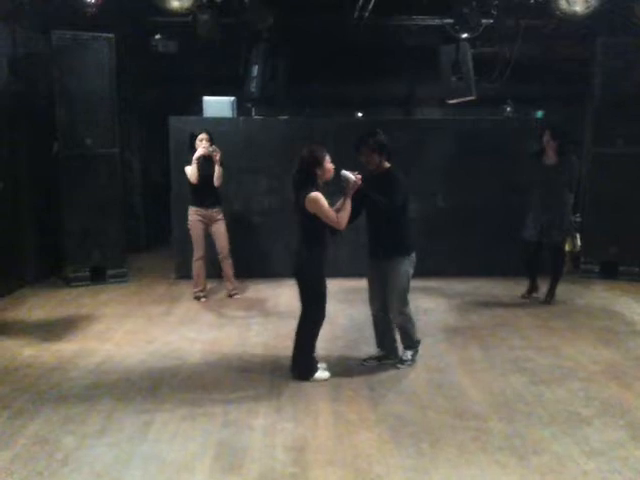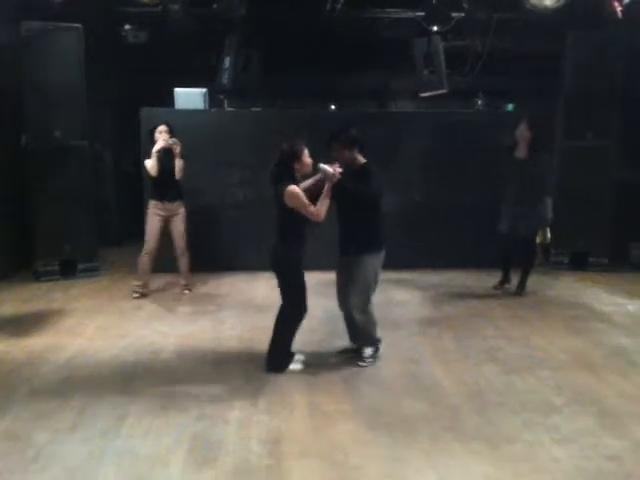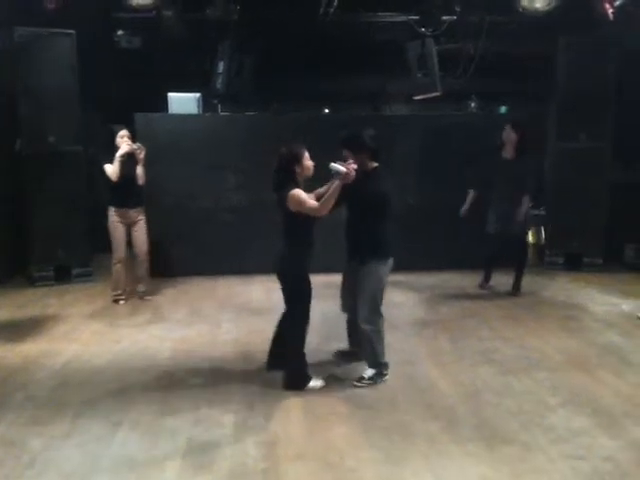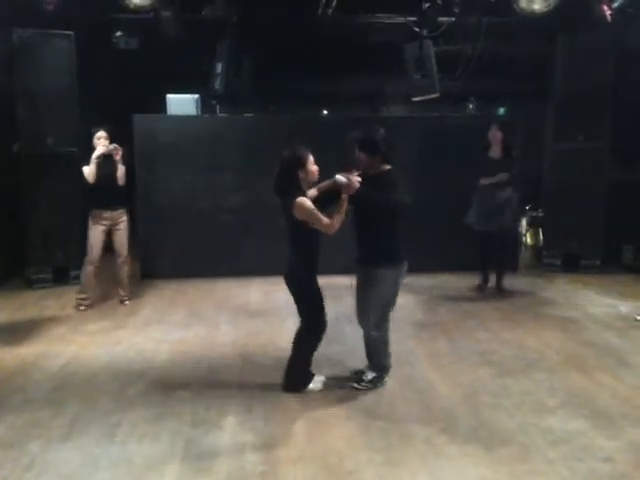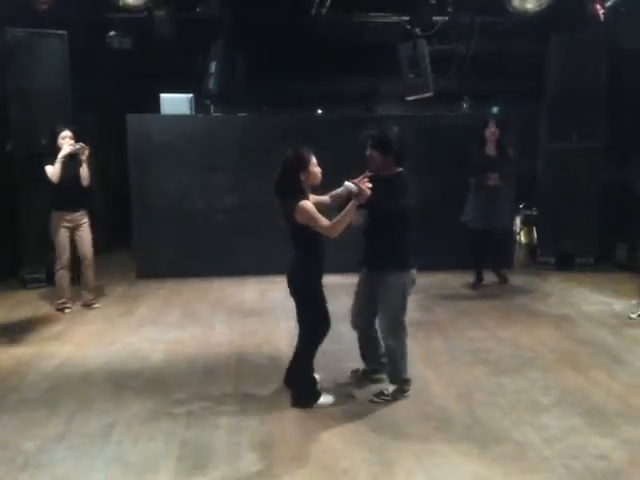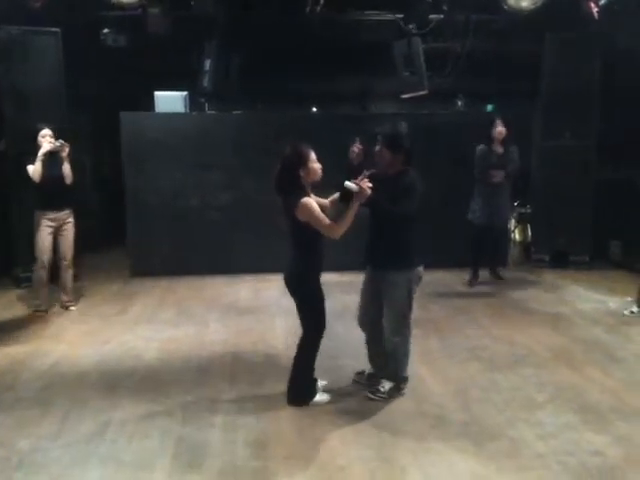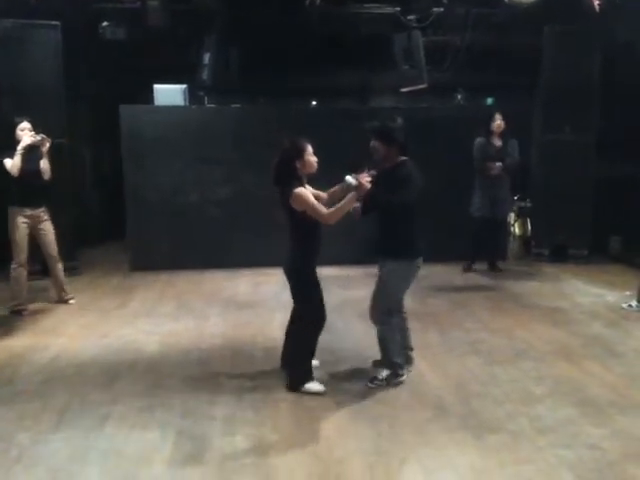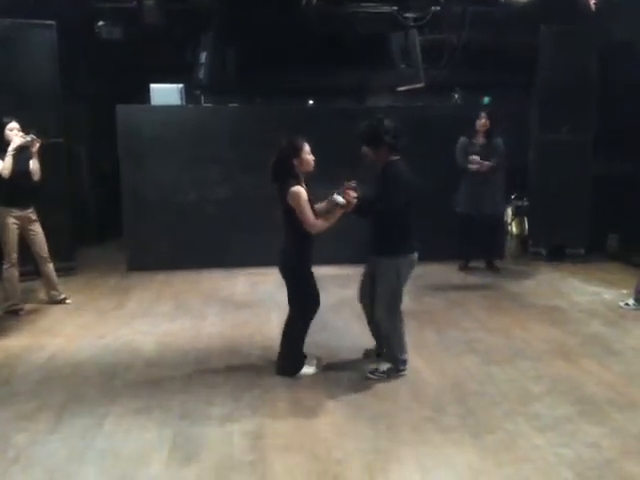
dt=0.5s
person 1, frame 1
left shoulder: (395, 180)
right shoulder: (368, 180)
left elbow: (390, 208)
right elbow: (356, 211)
left wrist: (362, 190)
left hip: (399, 254)
right hip: (376, 254)
left knee: (397, 307)
right knee: (378, 307)
left ankle: (411, 347)
right ankle: (387, 350)
person 1, frame 2
left shoulder: (369, 175)
right shoulder: (345, 176)
left elbow: (367, 199)
left wrist: (339, 182)
left hip: (369, 250)
right hip: (347, 248)
left knee: (359, 301)
right knee: (345, 301)
left ankle: (372, 344)
right ankle: (358, 343)
person 1, frame 3
left shoulder: (378, 180)
right shoulder: (358, 180)
left elbow: (376, 197)
right elbow: (338, 201)
left wrist: (350, 182)
left hip: (376, 258)
right hip: (357, 255)
left knee: (369, 314)
right knee: (351, 307)
left ankle: (379, 368)
right ankle: (357, 348)
person 1, frame 4
left shoulder: (391, 181)
right shoulder: (365, 179)
left elbow: (394, 206)
left wrist: (358, 193)
left hip: (388, 263)
right hip: (367, 260)
left knee: (376, 319)
right knee: (365, 317)
left ankle: (378, 370)
right ankle: (375, 365)
person 1, frame 5
left shoulder: (402, 184)
right shoulder: (376, 180)
left elbow: (395, 212)
right elbow: (372, 213)
left wrist: (368, 198)
left hip: (396, 269)
right hip: (373, 264)
left knee: (391, 328)
right knee: (360, 319)
left ankle: (399, 383)
right ankle: (374, 367)
person 1, frame 6
left shoulder: (410, 182)
right shoulder: (378, 177)
left elbow: (399, 216)
right elbow: (347, 197)
left wrist: (370, 198)
right wrist: (355, 167)
left hip: (402, 267)
right hip: (377, 263)
left knee: (395, 326)
right knee: (368, 320)
left ankle: (396, 380)
right ankle: (379, 369)
person 1, frame 7
left shoulder: (408, 174)
right shoulder: (385, 172)
left elbow: (398, 206)
right elbow: (380, 204)
left wrist: (369, 192)
right wrist: (362, 206)
left hip: (404, 255)
right hip: (391, 252)
left knee: (381, 310)
right knee: (393, 308)
left ankle: (395, 369)
right ankle: (402, 356)
person 1, frame 8
left shoulder: (397, 175)
right shoulder: (385, 171)
left elbow: (388, 211)
left wrist: (358, 205)
right wrist: (358, 200)
left hip: (398, 253)
right hip: (382, 250)
left knee: (387, 309)
right knee: (368, 299)
left ankle: (397, 362)
right ankle: (383, 347)
person 2, frame 1
left shoulder: (308, 193)
right shoulder: (313, 196)
left elbow: (329, 215)
right elbow: (339, 223)
left wrist: (346, 195)
right wrist: (350, 193)
left hip: (307, 259)
right hip: (310, 262)
left knee: (309, 312)
right knee: (315, 314)
left ankle: (303, 361)
right ankle: (304, 369)
person 2, frame 2
left shoulder: (289, 186)
right shoulder: (290, 190)
left elbow: (302, 188)
right elbow: (318, 215)
left wrist: (322, 176)
right wrist: (329, 185)
left hip: (286, 254)
right hip: (288, 257)
left knee: (290, 304)
right knee: (298, 307)
left ankle: (281, 353)
right ankle: (278, 360)
person 2, frame 3
left shoulder: (294, 191)
right shoulder: (293, 194)
left elbow: (314, 197)
right elbow: (320, 209)
left wrist: (337, 180)
right wrist: (341, 182)
left hip: (291, 262)
right hip: (295, 265)
left knee: (293, 313)
right knee: (300, 319)
left ankle: (278, 358)
right ankle: (297, 377)
person 2, frame 4
left shoulder: (298, 196)
right shoulder: (299, 203)
left elbow: (316, 191)
right elbow: (330, 227)
left wrist: (338, 181)
right wrist: (346, 195)
left hip: (300, 271)
right hip: (302, 274)
left knee: (310, 323)
right knee: (315, 325)
left ankle: (299, 374)
right ankle: (295, 379)
person 2, frame 5
left shoulder: (302, 198)
right shoulder: (301, 206)
left elbow: (328, 199)
right elbow: (331, 229)
left wrist: (351, 187)
right wrist: (356, 201)
left hip: (304, 275)
right hip: (306, 278)
left knee: (313, 327)
right knee: (314, 331)
left ankle: (296, 376)
right ankle: (305, 394)
person 2, frame 6
left shoulder: (302, 196)
right shoulder: (303, 203)
left elbow: (327, 205)
right elbow: (334, 231)
right wrist: (357, 201)
left hip: (302, 273)
right hip: (304, 276)
left knee: (314, 326)
right knee: (313, 330)
left ankle: (304, 380)
right ankle: (301, 392)
person 2, frame 7
left shoulder: (301, 187)
right shoulder: (297, 192)
left elbow: (326, 198)
right elbow: (328, 216)
left wrist: (350, 184)
right wrist: (355, 193)
left hip: (300, 262)
right hip: (301, 265)
left knee: (302, 312)
right knee: (315, 316)
left ankle: (291, 360)
right ankle: (300, 377)
person 2, frame 8
left shoulder: (294, 187)
right shoulder: (295, 190)
left elbow: (315, 212)
right elbow: (313, 226)
left wrist: (336, 198)
right wrist: (340, 210)
left hip: (297, 258)
right hip: (296, 260)
left knee: (309, 305)
right knee: (302, 309)
left ankle: (294, 356)
right ankle: (290, 364)
person 3, frame 1
left shoulder: (215, 161)
right shoulder: (190, 161)
left elbow: (217, 183)
right elbow: (193, 180)
left wrist: (217, 162)
right wrist: (195, 158)
left hip: (215, 211)
right hip: (197, 211)
left knee: (224, 251)
right knee: (199, 253)
left ankle: (232, 288)
right ankle: (199, 291)
person 3, frame 2
left shoulder: (175, 153)
right shoulder: (150, 154)
left elbow: (179, 175)
right elbow: (153, 172)
left wrist: (177, 155)
right wrist: (155, 152)
left hip: (176, 205)
right hip: (156, 205)
left knee: (181, 247)
right knee: (150, 247)
left ankle: (185, 283)
right ankle: (140, 286)
person 3, frame 3
left shoulder: (134, 158)
right shoulder: (111, 160)
left elbow: (141, 182)
right elbow: (114, 177)
left wrist: (140, 161)
right wrist: (118, 156)
left hip: (137, 211)
right hip: (117, 212)
left knee: (143, 252)
right knee: (119, 255)
left ankle: (142, 289)
right ankle: (118, 293)
person 3, frame 4
left shoulder: (115, 160)
right shoulder: (89, 161)
left elbow: (121, 182)
right elbow: (91, 179)
left wrist: (119, 161)
right wrist: (95, 157)
left hip: (119, 213)
right hip: (98, 215)
left knee: (123, 255)
right knee: (92, 257)
left ankle: (124, 294)
right ankle: (84, 298)
person 3, frame 5
left shoulder: (77, 160)
right shoulder: (52, 162)
left elbow: (85, 183)
right elbow: (54, 179)
left wrist: (84, 161)
right wrist: (61, 156)
left hip: (80, 215)
right hip: (60, 216)
left knee: (87, 257)
right knee: (63, 261)
left ankle: (89, 297)
right ankle: (63, 301)
person 3, frame 6
left shoulder: (59, 159)
right shoulder: (33, 161)
left elbow: (69, 180)
right elbow: (36, 178)
left wrist: (65, 158)
right wrist: (41, 154)
left hip: (66, 214)
right hip: (44, 216)
left knee: (66, 259)
right knee: (42, 261)
left ankle: (67, 299)
right ankle: (40, 304)
person 3, frame 7
left shoulder: (36, 153)
right shoulder: (10, 154)
left elbow: (47, 176)
right elbow: (14, 172)
left wrist: (44, 154)
right wrist: (20, 148)
left hip: (41, 211)
right hip: (20, 212)
left knee: (53, 254)
right knee: (20, 260)
left ankle: (63, 294)
right ankle: (18, 304)
person 3, frame 8
left shoulder: (26, 153)
left elbow: (36, 177)
left wrist: (34, 154)
left hip: (29, 211)
left knee: (43, 254)
left ankle: (55, 294)
person 4, frame 1
left shoulder: (567, 162)
right shoulder: (537, 160)
left elbow: (571, 189)
right elbow: (532, 186)
left wrist: (567, 210)
right wrist: (531, 208)
left hip: (558, 214)
right hip: (537, 212)
left knee: (556, 252)
right knee: (531, 250)
left ankle: (552, 290)
right ankle: (532, 285)
person 4, frame 2
left shoulder: (540, 158)
right shoulder: (510, 156)
left elbow: (546, 187)
right elbow: (507, 183)
left wrist: (547, 211)
right wrist: (505, 203)
left hip: (531, 209)
right hip: (510, 206)
left knee: (527, 244)
right knee: (506, 243)
left ankle: (523, 282)
right ankle: (505, 277)
person 4, frame 3
left shoulder: (524, 160)
right shoulder: (495, 159)
left elbow: (528, 187)
right elbow: (479, 181)
left wrist: (524, 207)
right wrist: (467, 203)
left hip: (516, 208)
right hip: (497, 208)
left knee: (519, 245)
right knee: (493, 244)
left ankle: (517, 282)
right ankle: (486, 277)
person 4, frame 4
left shoulder: (510, 158)
right shoulder: (481, 157)
left elbow: (514, 183)
right elbow: (475, 180)
left wrist: (503, 191)
right wrist: (494, 179)
left hip: (503, 206)
right hip: (483, 205)
left knee: (502, 243)
right knee: (483, 243)
left ankle: (499, 280)
right ankle: (484, 278)
person 4, frame 5
left shoulder: (505, 154)
right shoulder: (476, 153)
left elbow: (508, 177)
right elbow: (473, 178)
left wrist: (495, 179)
right wrist: (490, 179)
left hip: (500, 201)
right hip: (480, 201)
left knee: (501, 238)
right knee: (478, 239)
left ankle: (498, 268)
right ankle: (478, 276)
person 4, frame 6
left shoulder: (511, 150)
right shoulder: (482, 149)
left elbow: (513, 170)
right elbow: (480, 173)
left wrist: (498, 174)
right wrist: (496, 175)
left hip: (502, 197)
right hip: (484, 196)
left knee: (500, 234)
right knee: (479, 234)
left ankle: (494, 268)
right ankle: (474, 272)
person 4, frame 7
left shoulder: (511, 143)
right shoulder: (481, 142)
left elbow: (513, 163)
right elbow: (479, 165)
left wrist: (494, 165)
right wrist: (500, 166)
left hip: (502, 190)
right hip: (484, 189)
left knee: (499, 227)
right knee: (480, 225)
left ankle: (493, 261)
right ankle: (471, 260)
person 4, frame 8
left shoulder: (496, 143)
right shoulder: (464, 142)
left elbow: (498, 163)
right elbow: (462, 163)
left wrist: (485, 164)
right wrist: (480, 167)
left hip: (490, 190)
right hip: (469, 190)
left knee: (491, 225)
right knee: (467, 225)
left ankle: (489, 260)
right ankle: (465, 259)
